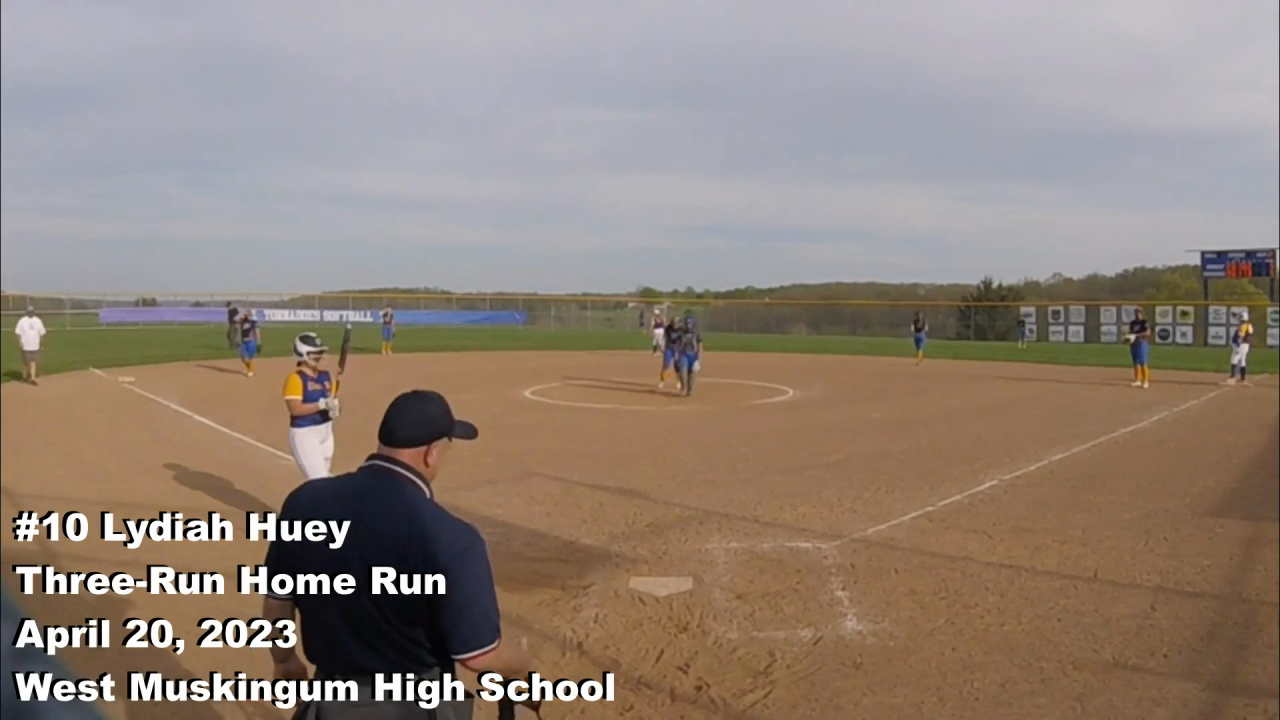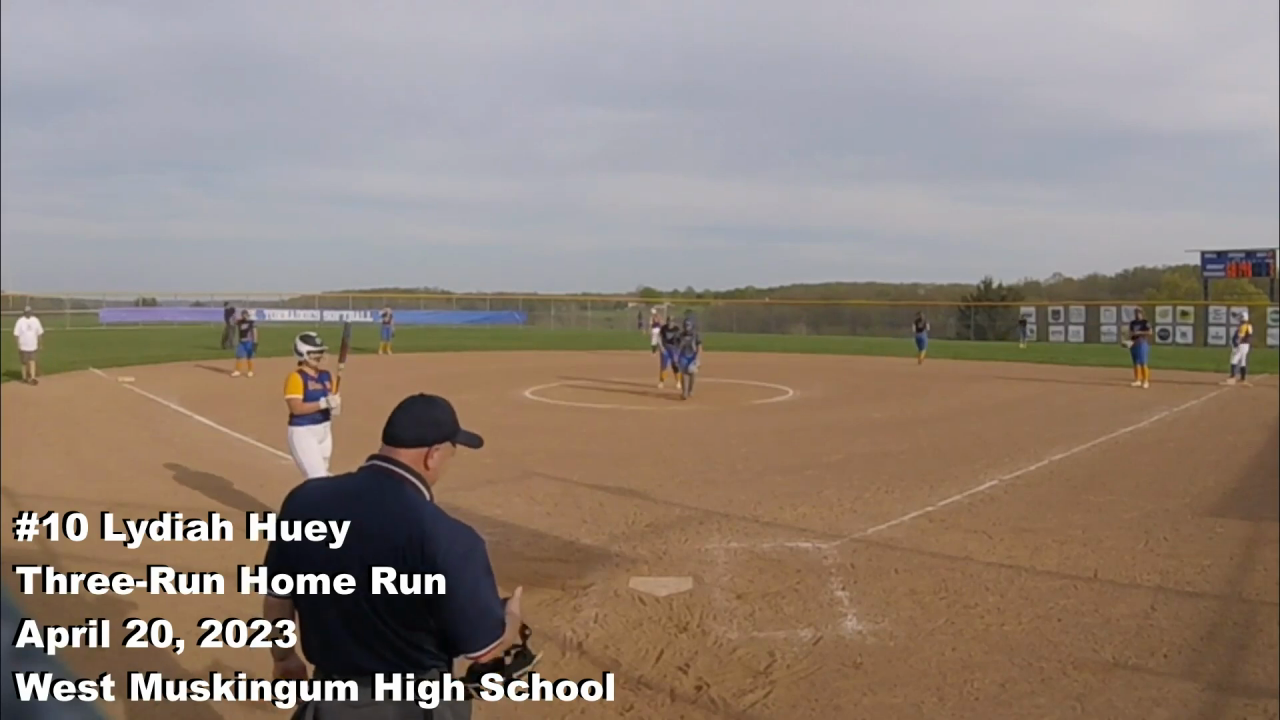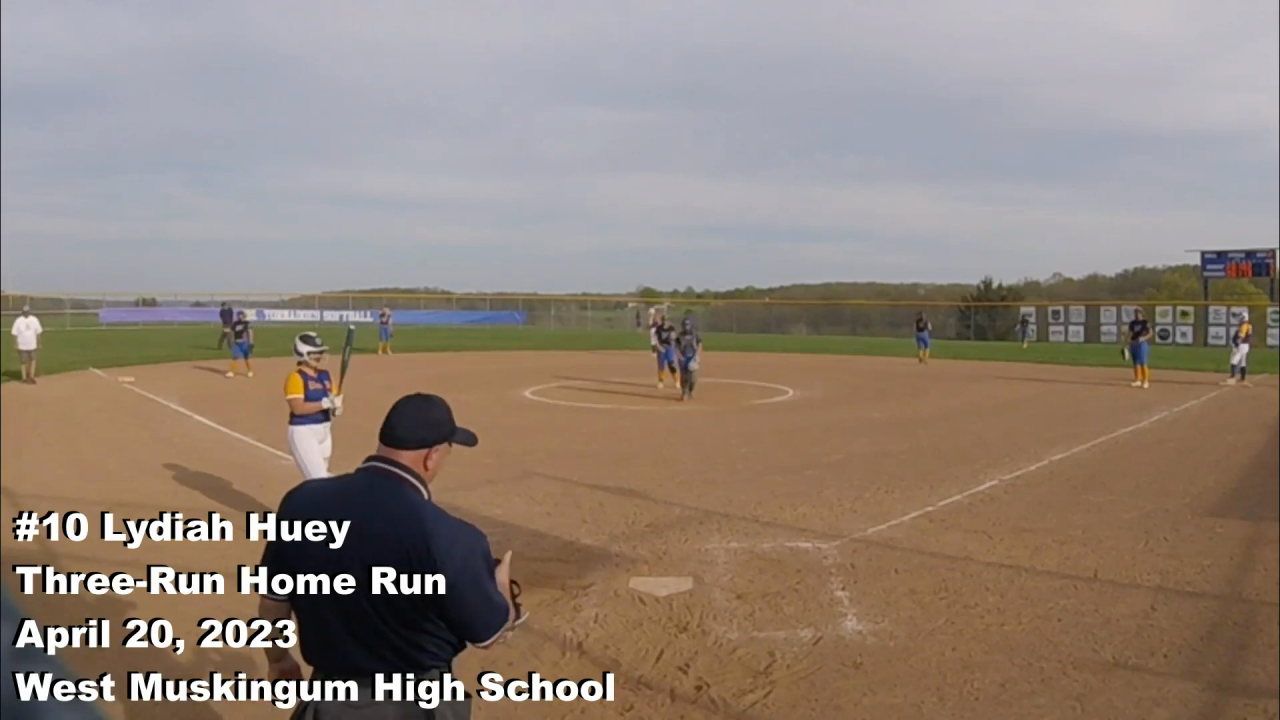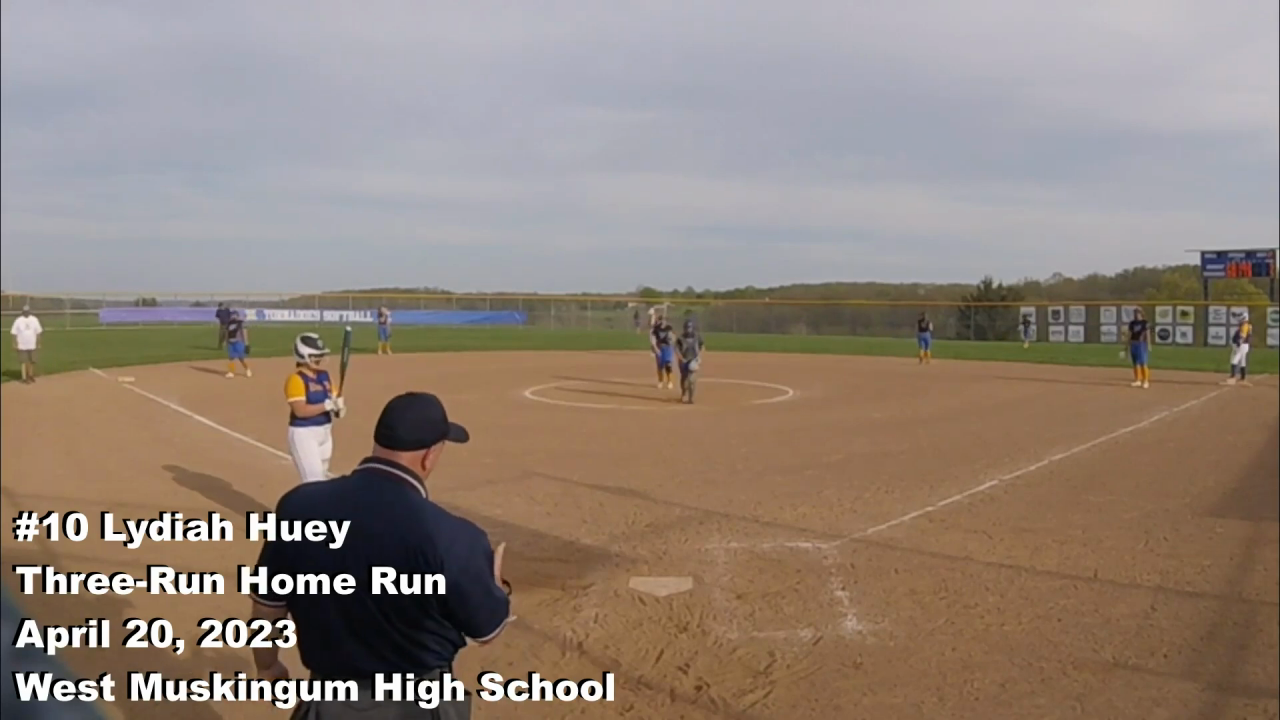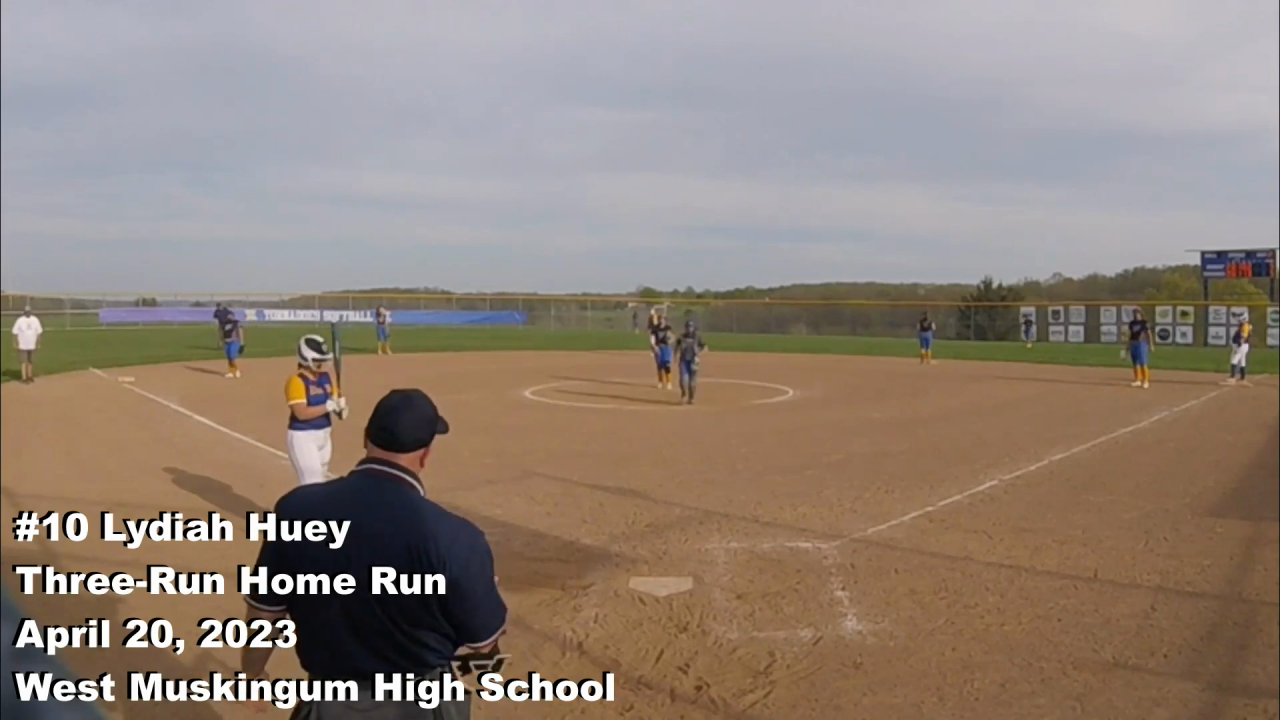
dt=0.2s
person 1, frame 1
left shoulder: (305, 502)
right shoulder: (449, 537)
left elbow: (278, 600)
right elbow: (477, 655)
left wrist: (283, 657)
right wrist: (521, 664)
person 1, frame 2
left shoulder: (305, 502)
right shoulder: (448, 539)
left elbow: (277, 598)
right elbow: (483, 648)
left wrist: (282, 655)
right wrist: (514, 620)
person 1, frame 3
left shoulder: (302, 503)
right shoulder: (450, 537)
left elbow: (274, 599)
right elbow: (489, 634)
left wrist: (278, 657)
right wrist: (502, 588)
person 1, frame 4
left shoulder: (299, 507)
right shoulder: (451, 537)
left elbow: (268, 605)
right elbow: (488, 628)
left wrist: (267, 665)
right wrist: (493, 581)
person 1, frame 5
left shoulder: (298, 509)
right shoulder: (452, 536)
left elbow: (264, 611)
right elbow: (483, 641)
left wrist: (253, 673)
right wrist: (481, 590)
